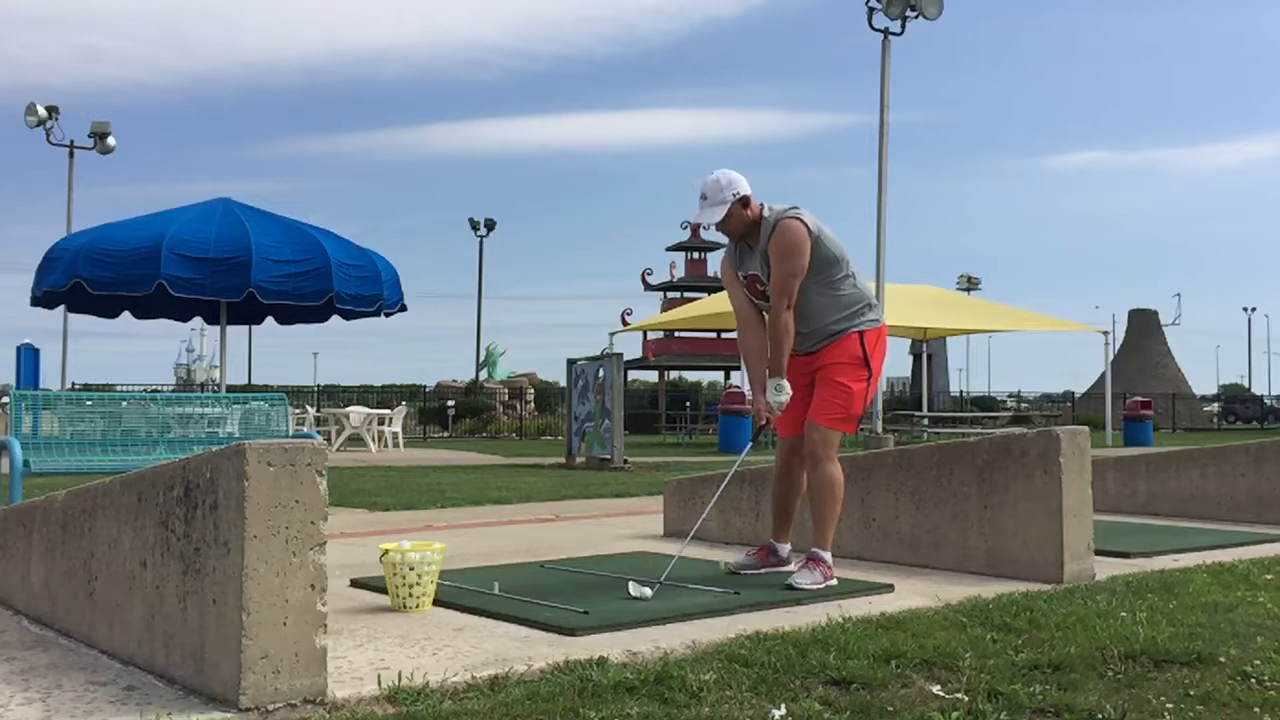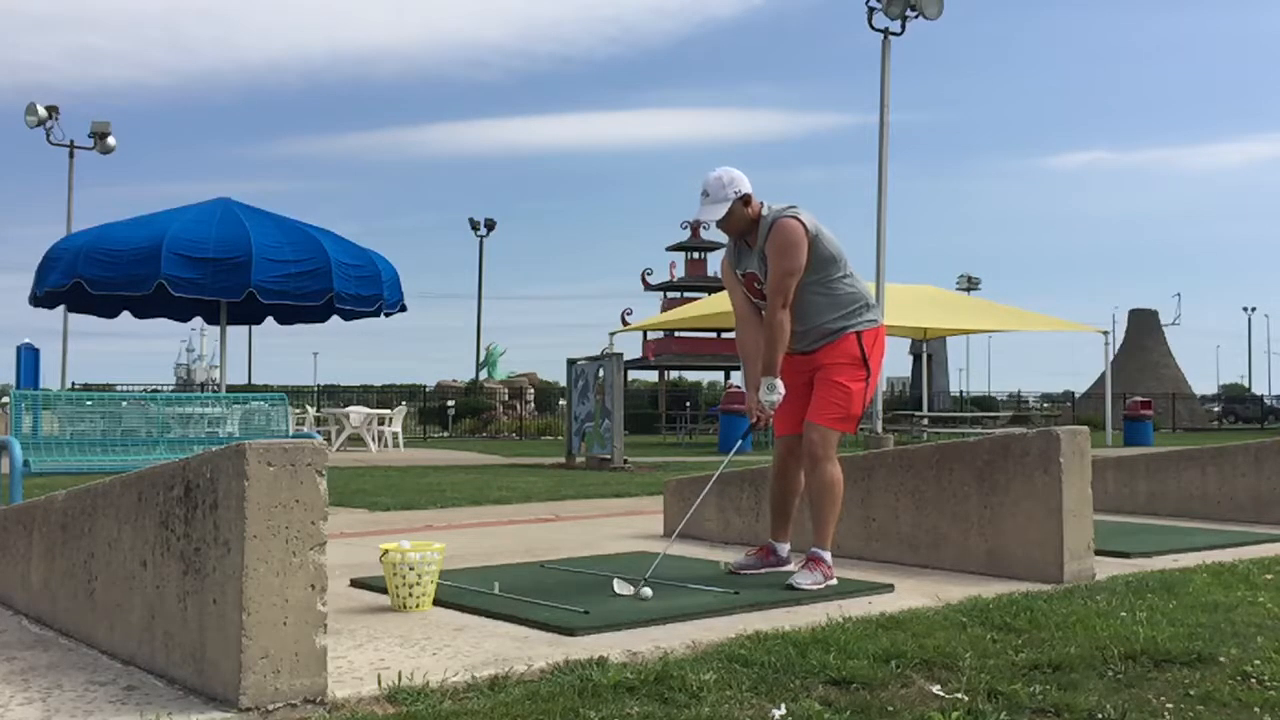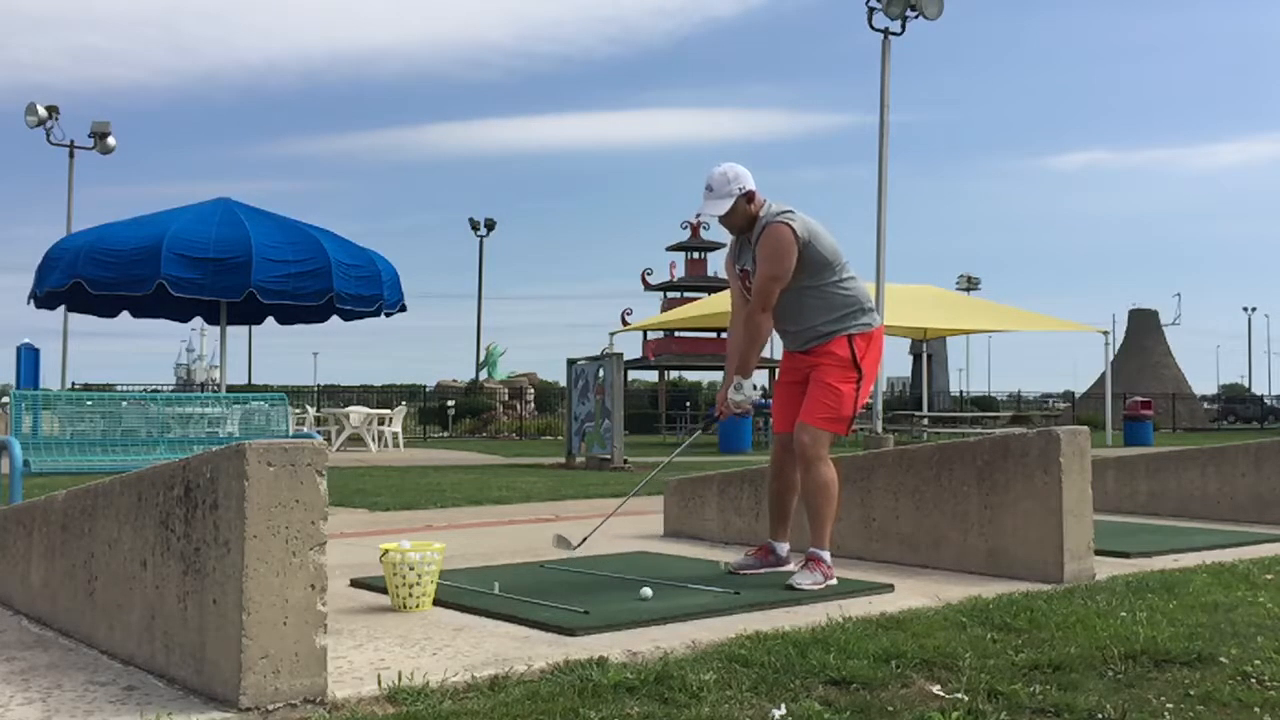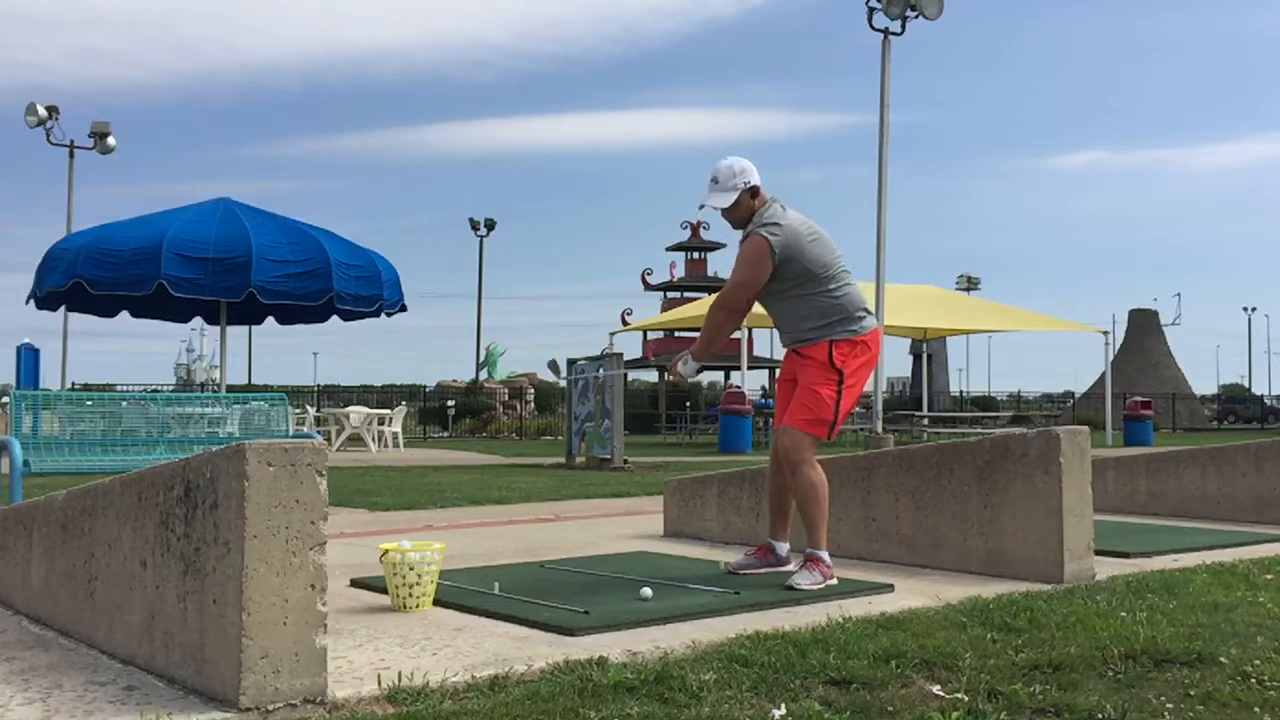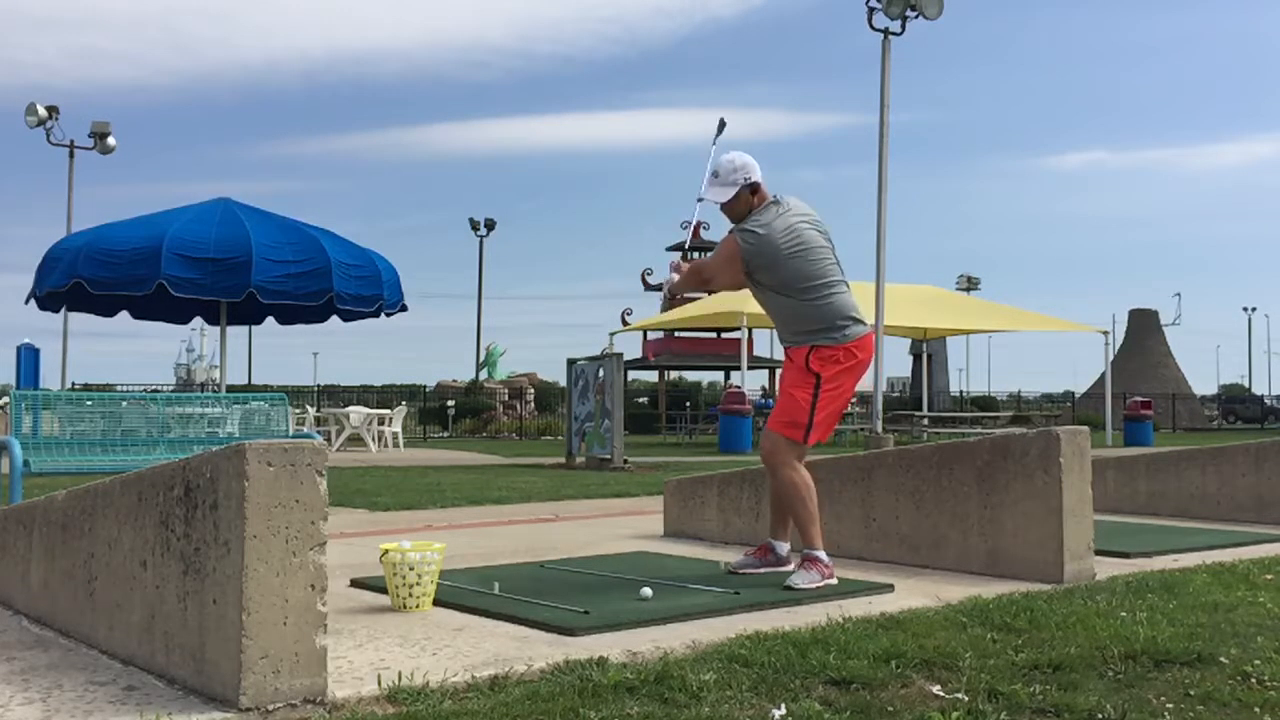
dt=1s
person 1, frame 1
left shoulder: (788, 229)
right shoulder: (732, 262)
left elbow: (782, 312)
right elbow: (750, 325)
left wrist: (777, 382)
right wrist: (758, 391)
left hip: (852, 338)
right hip: (804, 350)
left knee: (819, 446)
right knee: (789, 449)
left ankle: (822, 559)
right ankle: (778, 548)
person 1, frame 2
left shoulder: (786, 227)
right shoulder: (732, 260)
left elbow: (778, 310)
right elbow: (748, 324)
left wrist: (771, 381)
right wrist: (753, 389)
left hip: (851, 340)
right hip: (802, 350)
left knee: (818, 446)
right knee: (787, 449)
left ankle: (821, 559)
right ankle: (777, 549)
person 1, frame 3
left shoulder: (780, 230)
right shoulder: (737, 251)
left elbow: (761, 313)
right elbow: (740, 319)
left wrist: (742, 381)
right wrist: (729, 382)
left hip: (848, 341)
right hip: (801, 349)
left knee: (810, 445)
right knee: (784, 447)
left ankle: (820, 559)
right ankle: (777, 548)
person 1, frame 4
left shoulder: (765, 237)
right shoulder: (763, 227)
left elbow: (727, 305)
right elbow: (738, 306)
left wrist: (693, 357)
right wrist: (701, 350)
left hip: (842, 346)
right hip: (806, 347)
left knee: (797, 448)
right knee: (781, 448)
left ankle: (820, 560)
right ankle: (777, 548)
person 1, frame 5
left shoulder: (748, 239)
right shoulder: (794, 210)
left elbow: (702, 275)
left wrist: (677, 282)
right wrist: (692, 275)
left hip: (831, 351)
right hip: (815, 347)
left knee: (778, 449)
right knee: (783, 449)
left ankle: (818, 560)
right ankle: (778, 548)
